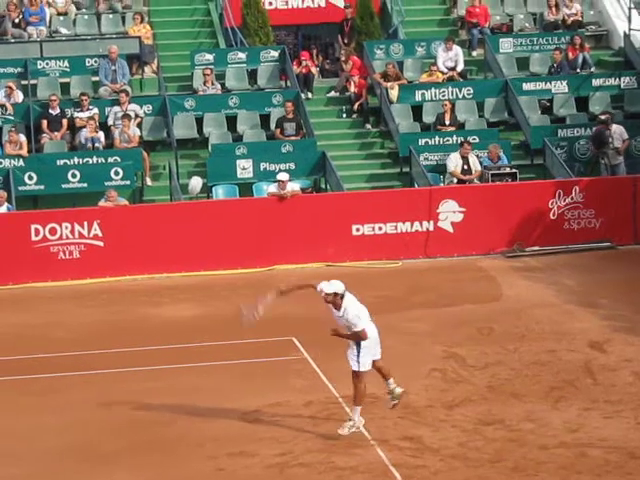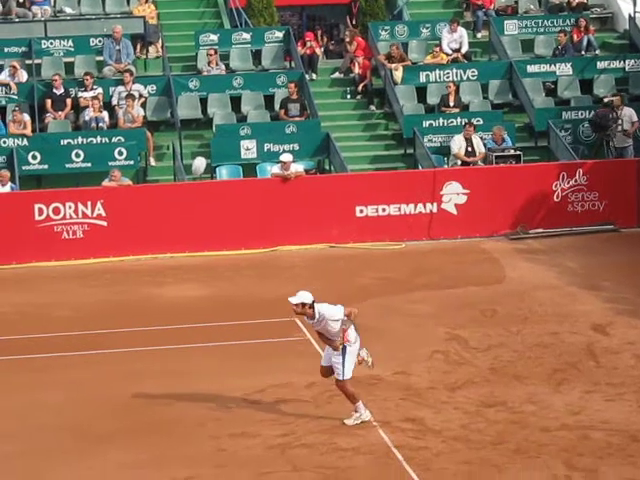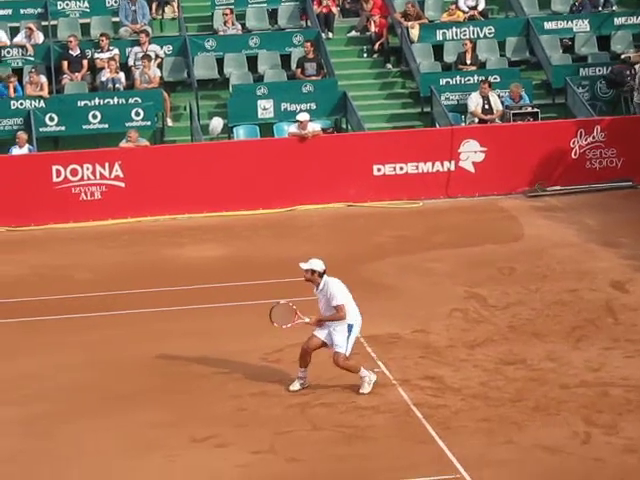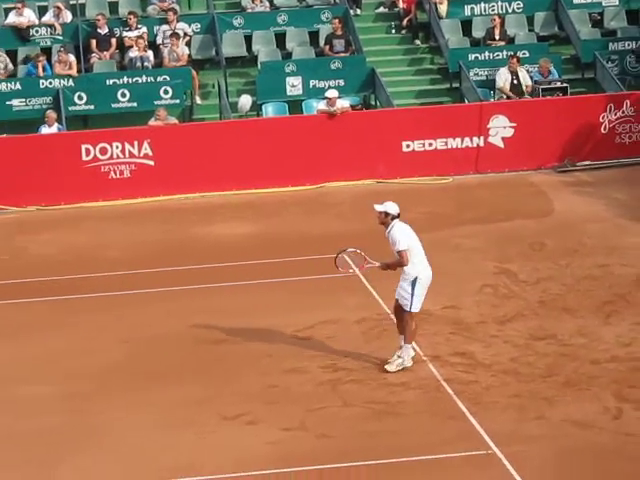
dt=0.3s
person 1, frame 1
left shoulder: (350, 312)
right shoulder: (337, 295)
left elbow: (363, 336)
right elbow: (318, 286)
left wrist: (342, 334)
right wrist: (287, 290)
left hip: (364, 339)
right hip: (369, 332)
left knee: (358, 379)
right knee: (376, 363)
left ankle: (355, 419)
right ankle: (394, 389)
person 1, frame 2
left shoulder: (326, 311)
right shoulder: (309, 316)
left elbow: (353, 311)
right elbow: (320, 333)
left wrist: (344, 331)
right wrist: (329, 343)
left hip: (347, 343)
right hip: (335, 342)
left knee: (341, 384)
right knee: (325, 373)
left ankle: (362, 413)
right ankle: (360, 355)
person 1, frame 3
left shoulder: (333, 287)
right shoulder: (318, 287)
left elbow: (342, 315)
left wrist: (319, 319)
right wrist: (318, 320)
left hip: (347, 325)
right hip: (330, 324)
left knee: (339, 360)
right knee: (306, 347)
left ankle: (367, 376)
right ankle: (301, 379)
person 1, frame 4
left shoulder: (397, 232)
right shoulder: (395, 229)
left elbow: (404, 261)
left wrist: (385, 265)
right wrist: (391, 264)
left hip: (417, 277)
right hip: (411, 276)
left knee: (408, 317)
right knee: (398, 312)
left ankle: (405, 358)
right ankle: (405, 350)
